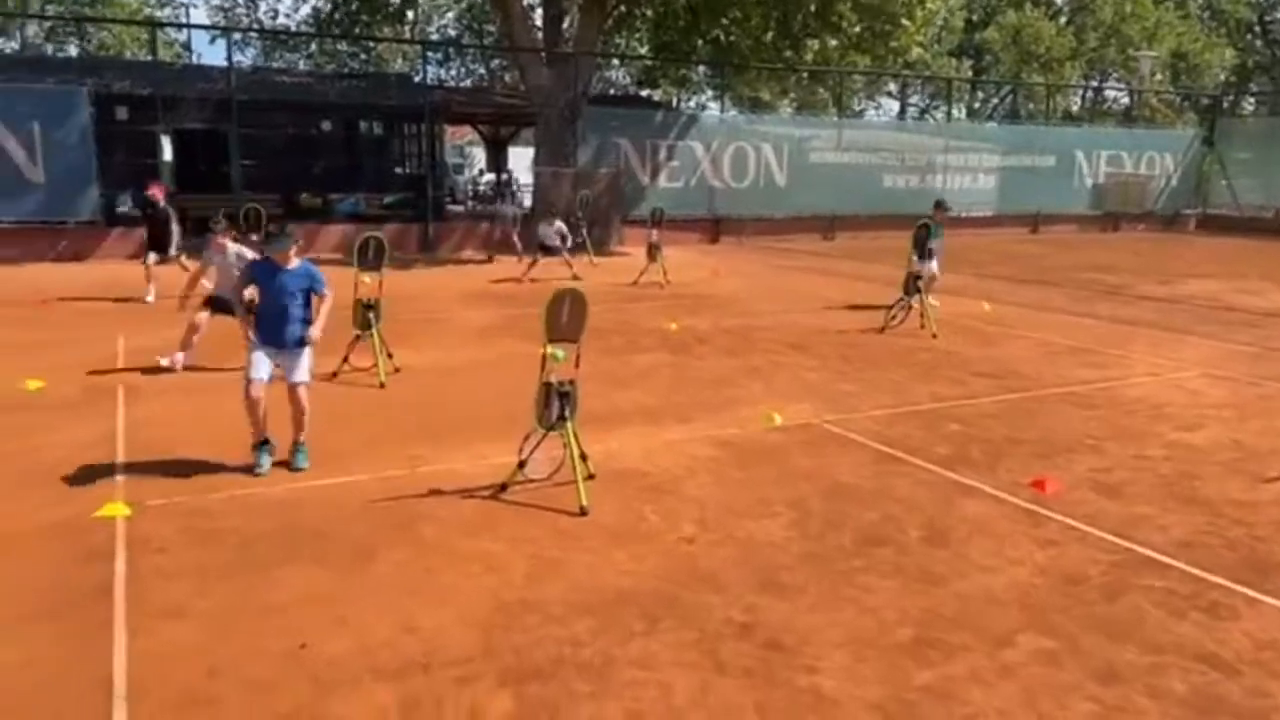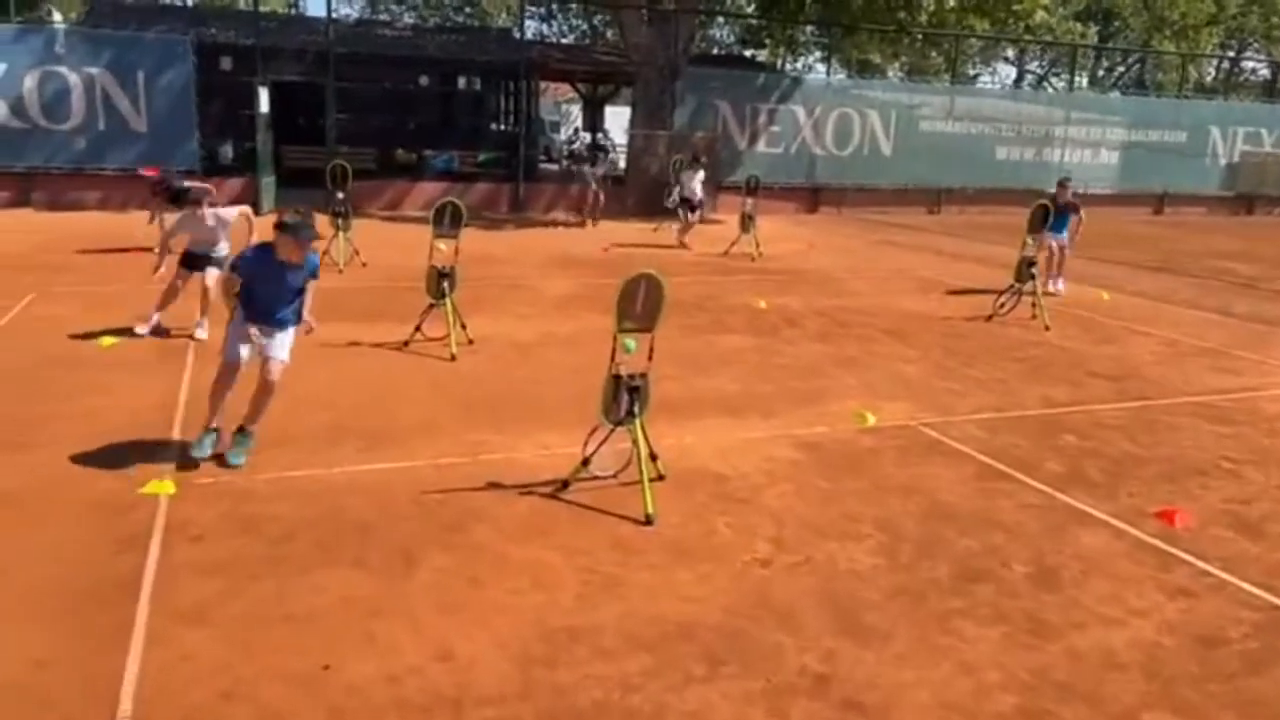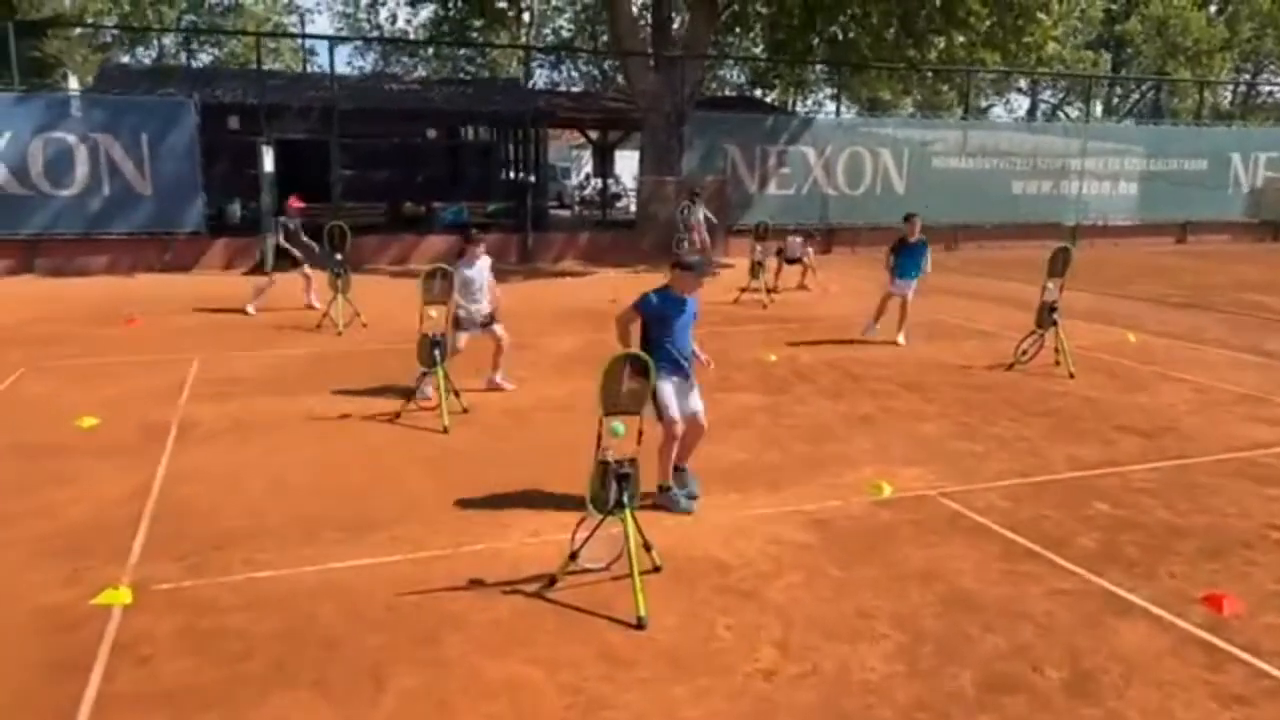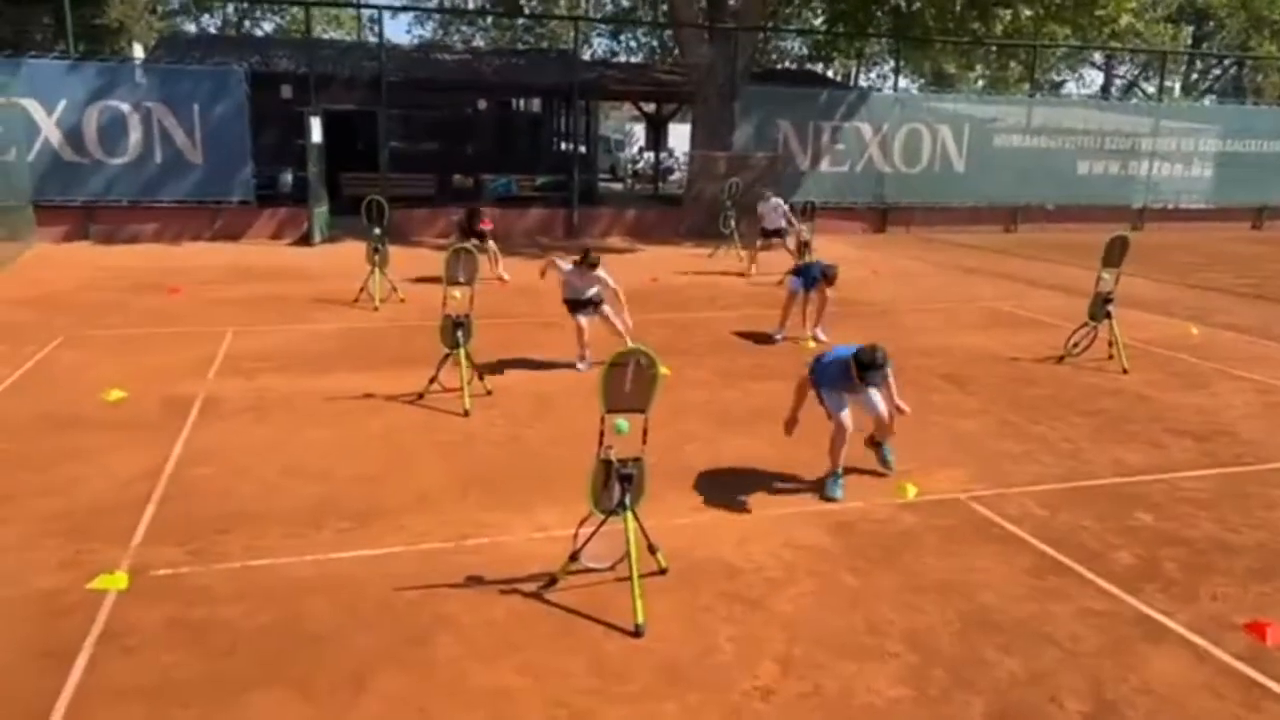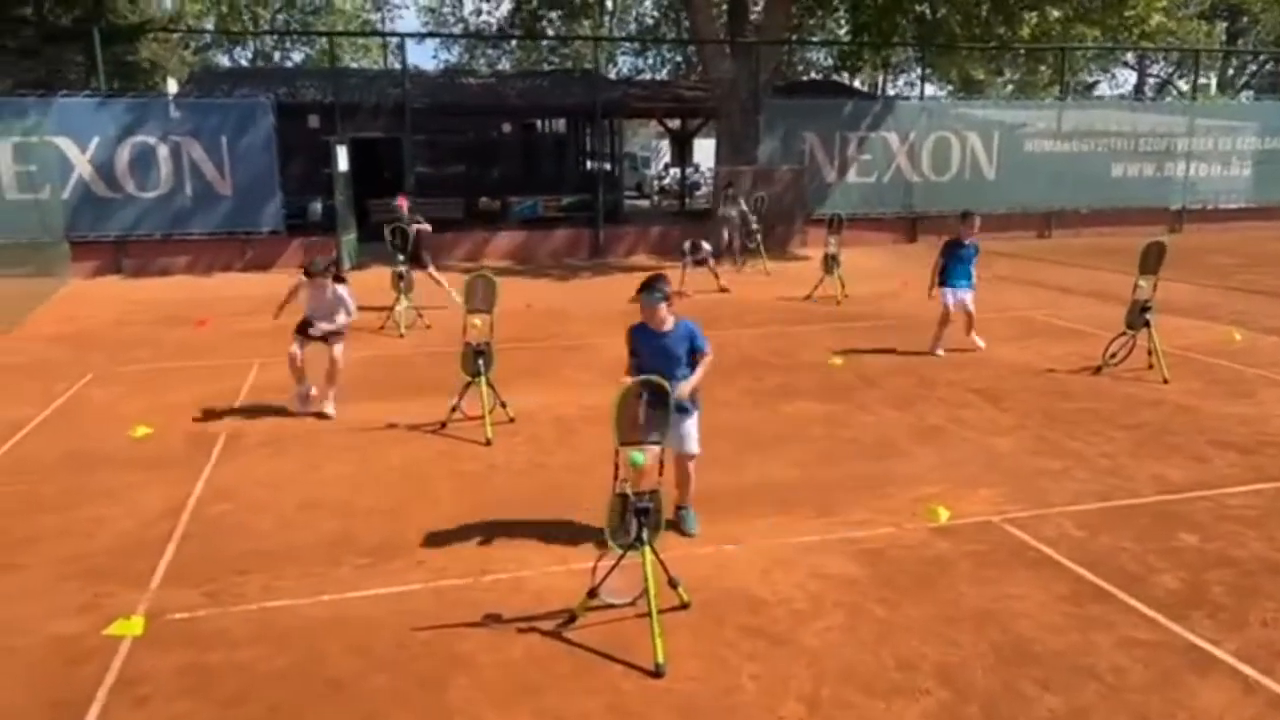
dt=1s
person 1, frame 1
left shoulder: (309, 272)
right shoulder: (259, 267)
left elbow: (326, 297)
right elbow: (238, 291)
left wrist: (318, 326)
right wrist: (244, 320)
left hip: (297, 343)
right hip: (264, 342)
left knee: (299, 396)
right knee: (253, 393)
left ankle: (299, 445)
right ankle: (262, 444)
person 1, frame 2
left shoulder: (310, 261)
right shoulder: (255, 256)
right elbow: (229, 285)
left wrist: (305, 312)
right wrist: (243, 322)
left hip: (283, 324)
right hip: (247, 318)
left knee: (270, 378)
right knee: (227, 372)
left ankle: (244, 434)
right ankle: (210, 431)
person 1, frame 3
left shoulder: (691, 301)
right shoulder: (654, 300)
right elbow: (623, 320)
left wrist: (698, 353)
left hip: (684, 374)
right hip: (660, 374)
left knee: (699, 424)
right knee: (674, 429)
left ankle: (680, 468)
right ankle: (666, 489)
person 1, frame 4
left shoulder: (877, 369)
right shoulder: (829, 369)
right elbow: (804, 383)
left wrist: (895, 400)
right wrist: (793, 414)
right hip: (830, 385)
left knee: (886, 420)
right knee: (844, 425)
left ankle: (877, 441)
right ankle: (834, 475)
person 1, frame 5
left shoulder: (688, 330)
right shoulder: (636, 333)
left elbow: (706, 357)
left wrist: (691, 383)
right wrist: (629, 378)
left hip: (683, 407)
left knee: (686, 463)
left ankle: (684, 508)
